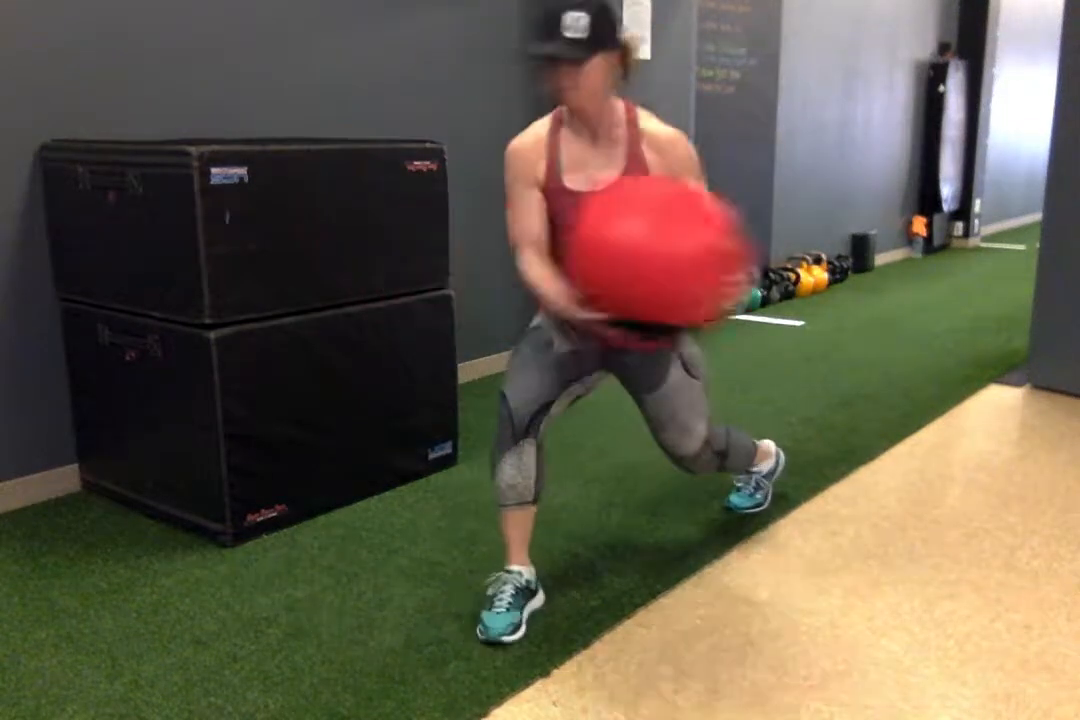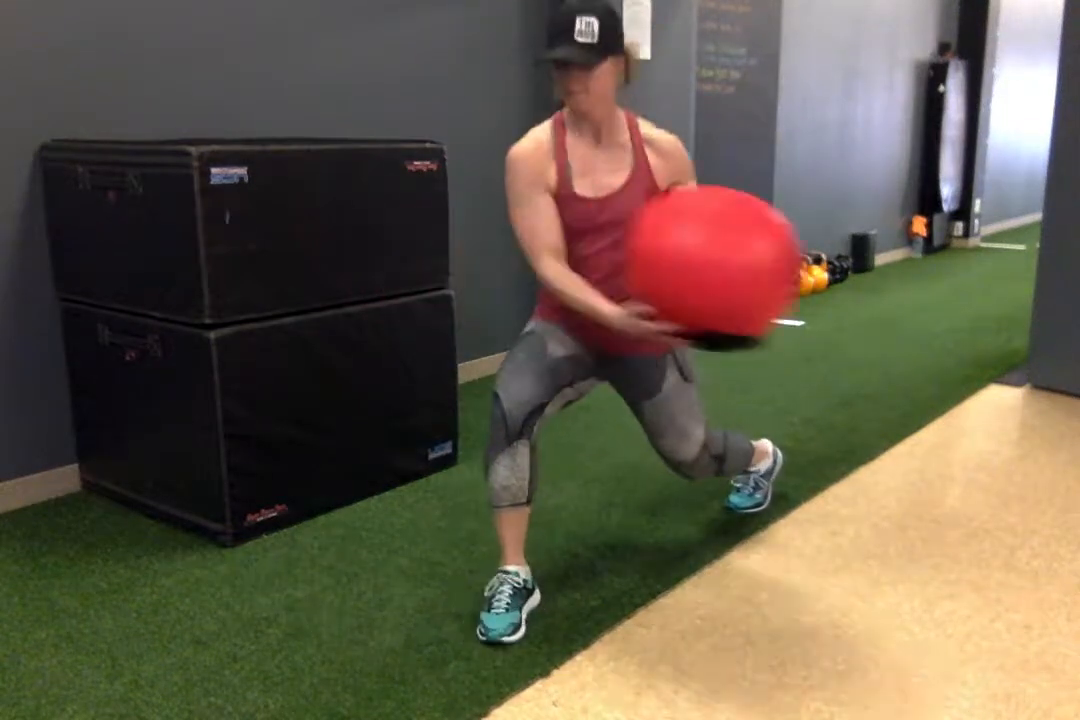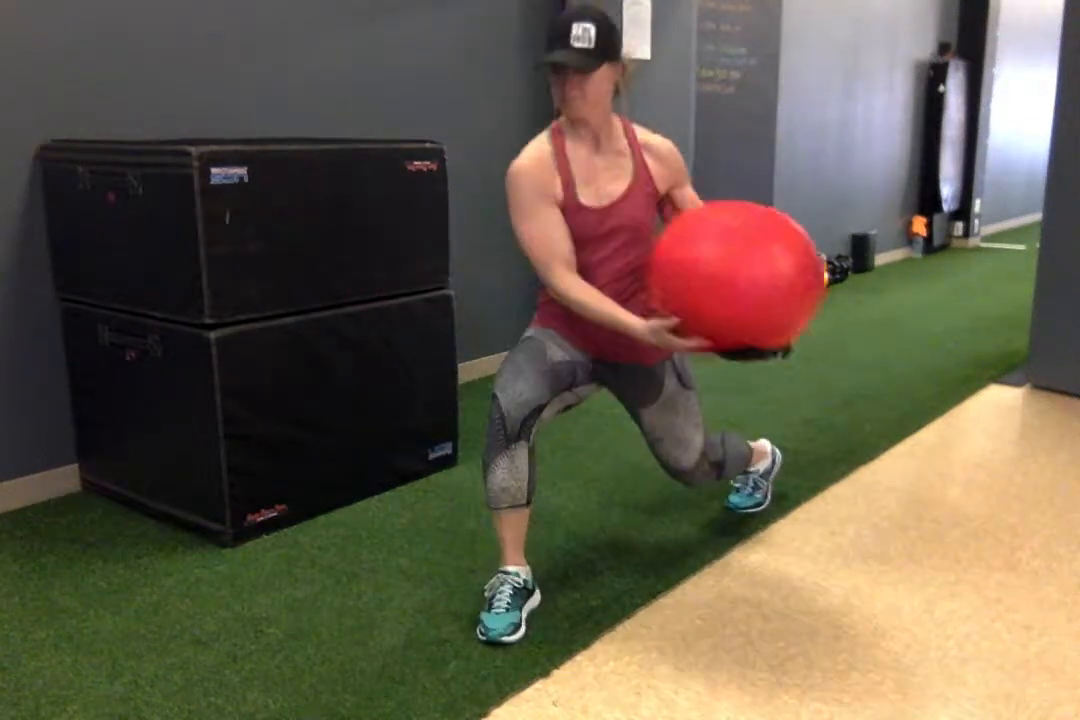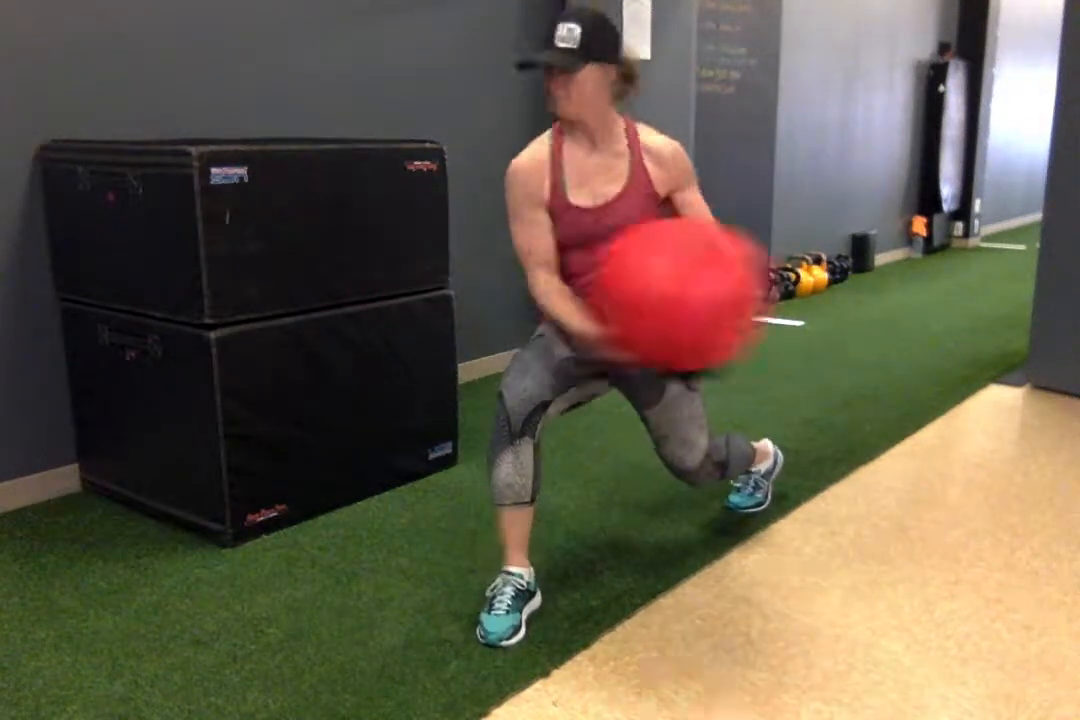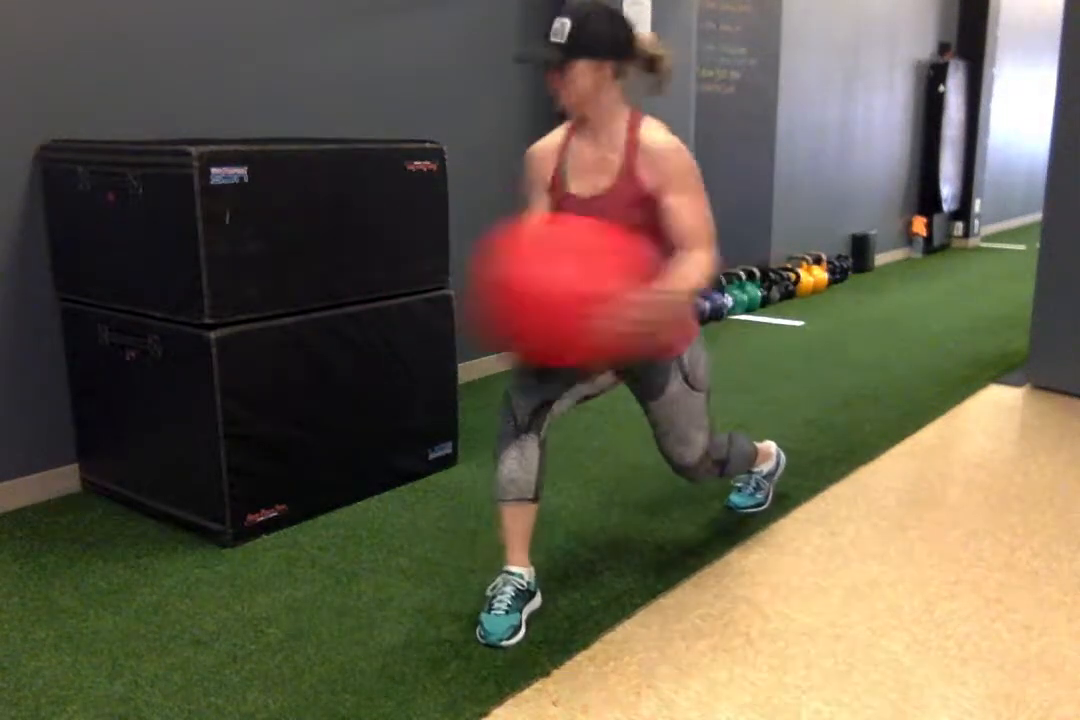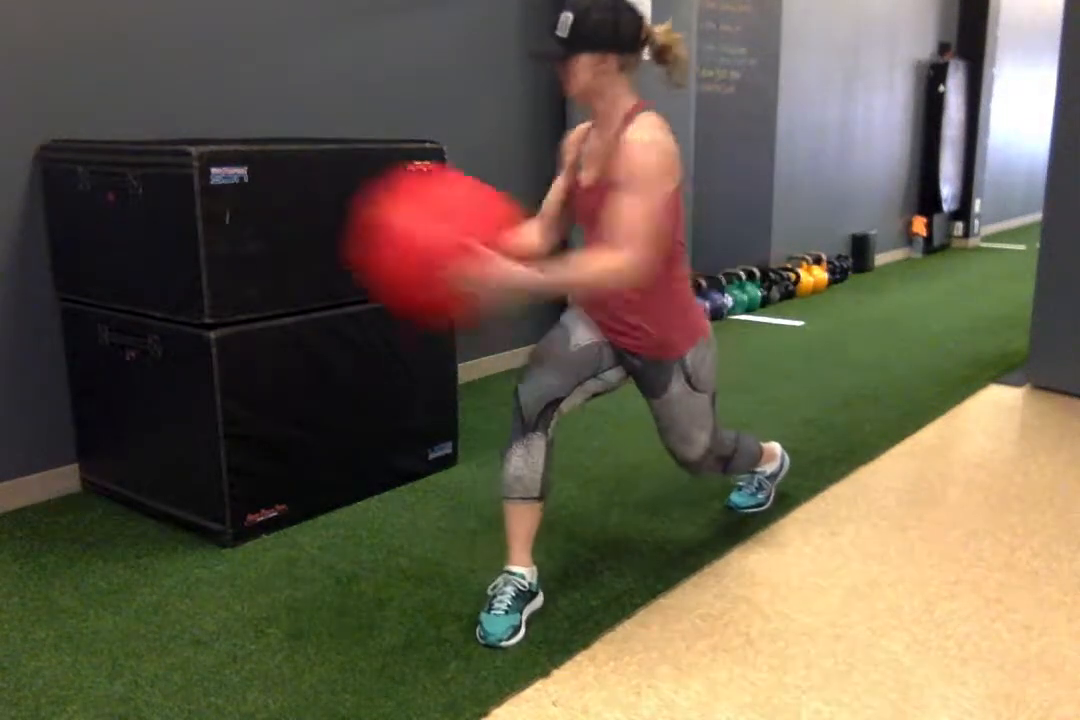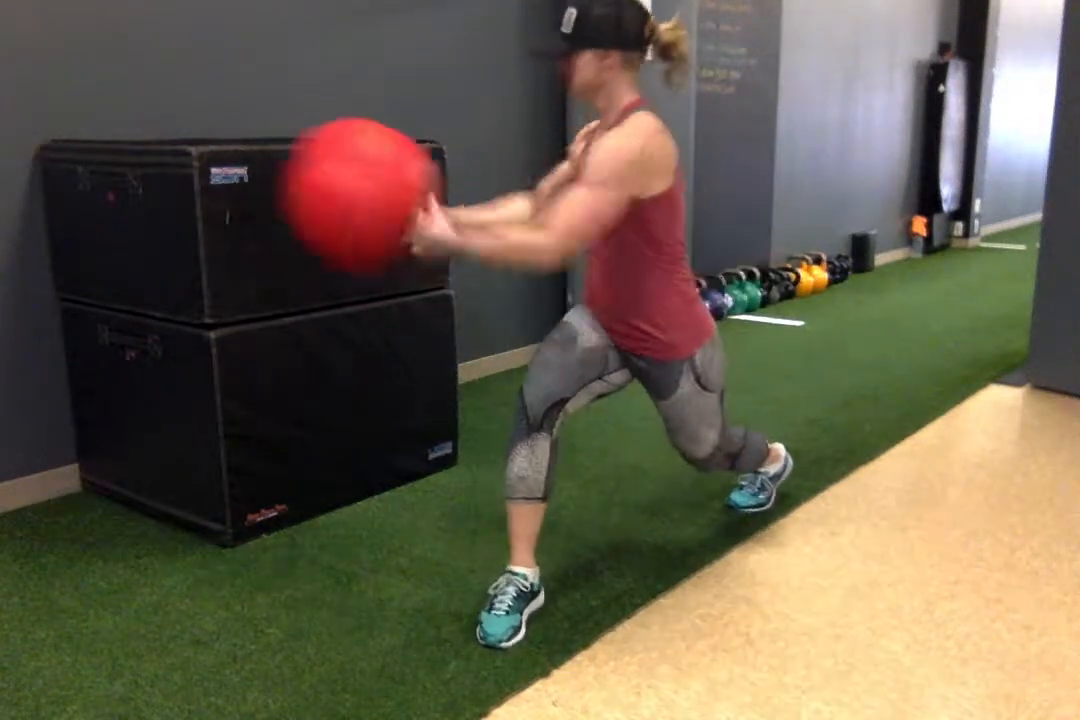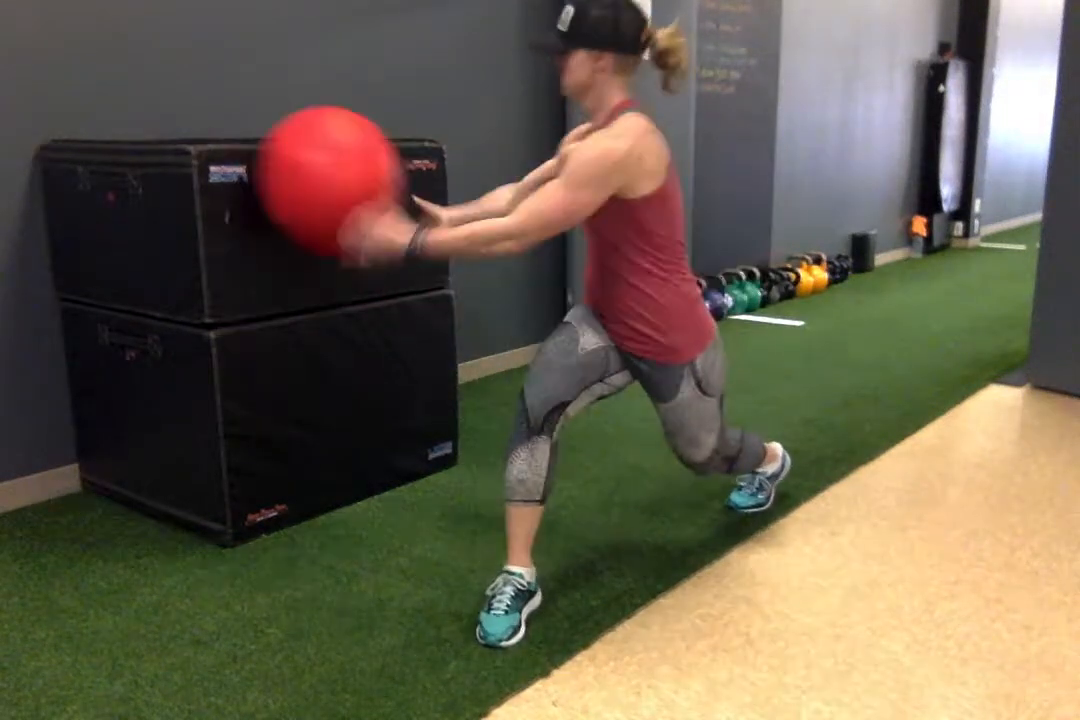
dt=0.1s
person 1, frame 1
left shoulder: (663, 143)
right shoulder: (529, 149)
right elbow: (530, 253)
right wrist: (564, 304)
left hip: (651, 331)
right hip: (571, 322)
left knee: (690, 446)
right knee: (517, 411)
left ankle: (762, 458)
right ankle: (518, 577)
person 1, frame 2
left shoulder: (660, 148)
right shoulder: (531, 154)
right elbow: (549, 267)
right wrist: (615, 316)
left hip: (648, 334)
right hip: (564, 326)
left knee: (686, 452)
right knee: (509, 414)
left ankle: (760, 457)
right ankle: (513, 578)
person 1, frame 3
left shoulder: (657, 153)
right shoulder: (533, 167)
right elbow: (559, 277)
right wrist: (632, 325)
left hip: (650, 339)
right hip: (566, 331)
left knee: (686, 460)
right knee: (507, 416)
left ankle: (758, 458)
right ankle: (513, 578)
person 1, frame 4
left shoulder: (659, 154)
right shoulder: (530, 167)
right elbow: (541, 274)
right wrist: (591, 335)
right hip: (573, 332)
left knee: (689, 461)
right knee: (514, 410)
left ankle: (761, 458)
right ankle: (515, 579)
person 1, frame 5
left shoulder: (660, 151)
right shoulder: (547, 153)
left elbow: (699, 254)
left wrist: (656, 302)
left hip: (656, 335)
left knee: (690, 458)
right knee: (521, 407)
left ankle: (763, 458)
right ankle: (516, 578)
person 1, frame 6
left shoulder: (645, 145)
right shoulder: (579, 139)
left elbow: (630, 263)
right elbow: (543, 229)
left wrist: (526, 281)
right wrist: (500, 262)
left hip: (664, 334)
right hip: (595, 321)
left knee: (699, 453)
right knee: (532, 404)
left ankle: (770, 462)
right ankle: (518, 577)
person 1, frame 7
left shoulder: (633, 144)
right shoulder: (593, 135)
left elbow: (552, 248)
right elbow: (533, 207)
left wrist: (452, 241)
right wrist: (455, 220)
left hip: (670, 334)
right hip: (600, 319)
left knee: (704, 448)
right knee: (537, 407)
left ankle: (772, 459)
right ankle: (520, 578)
person 1, frame 8
left shoulder: (619, 146)
right shoulder: (588, 138)
left elbow: (516, 232)
right elbow: (517, 197)
left wrist: (409, 244)
right wrist: (437, 217)
left hip: (674, 337)
right hip: (608, 321)
left knee: (702, 452)
right knee: (538, 408)
left ankle: (769, 459)
right ankle: (517, 578)
